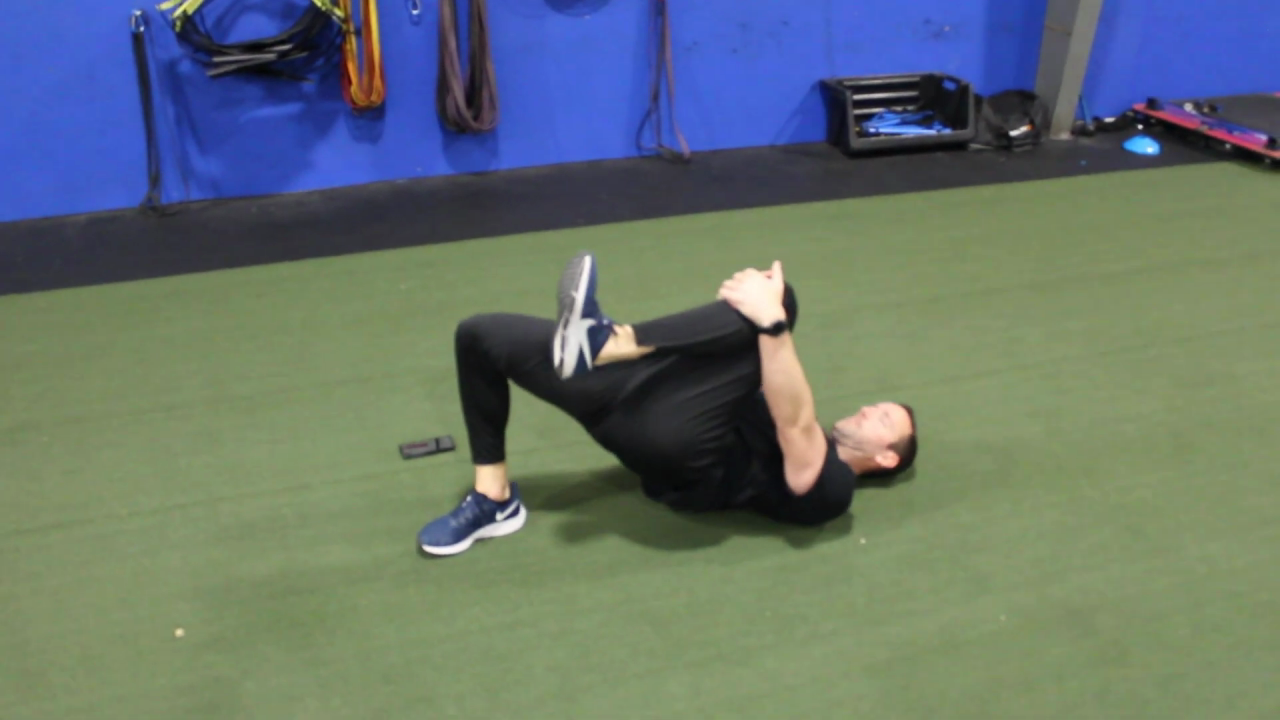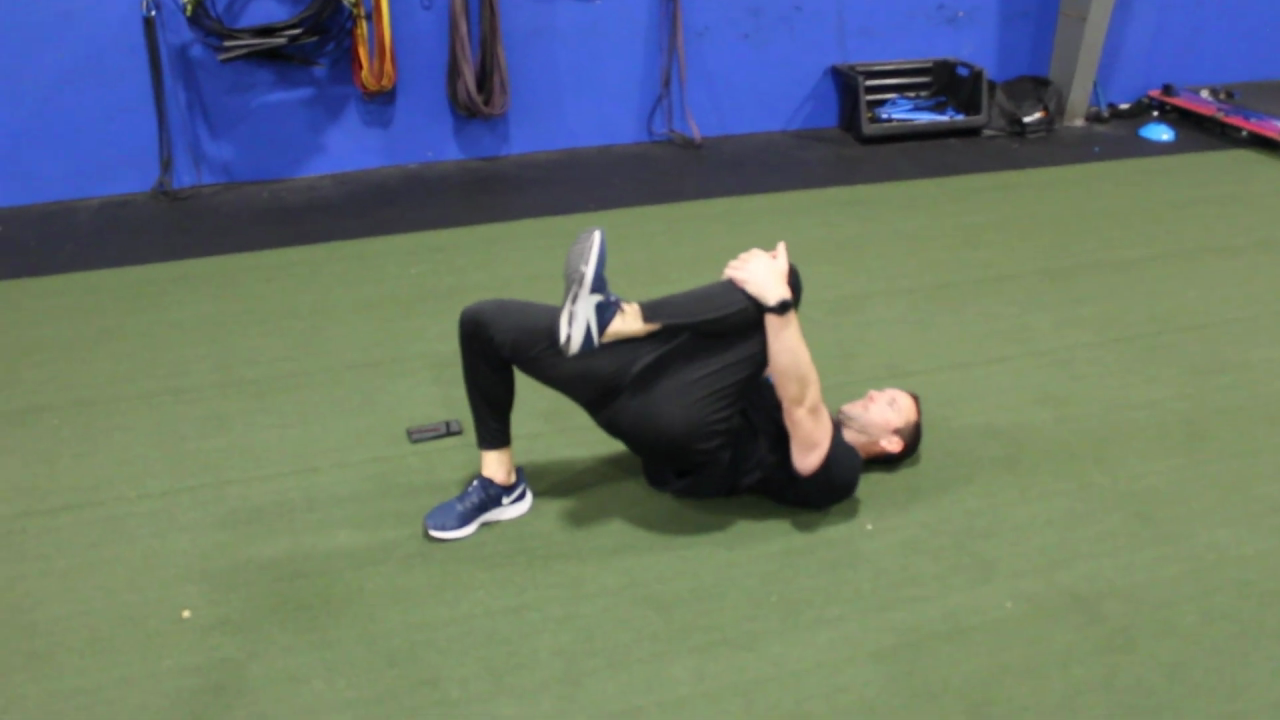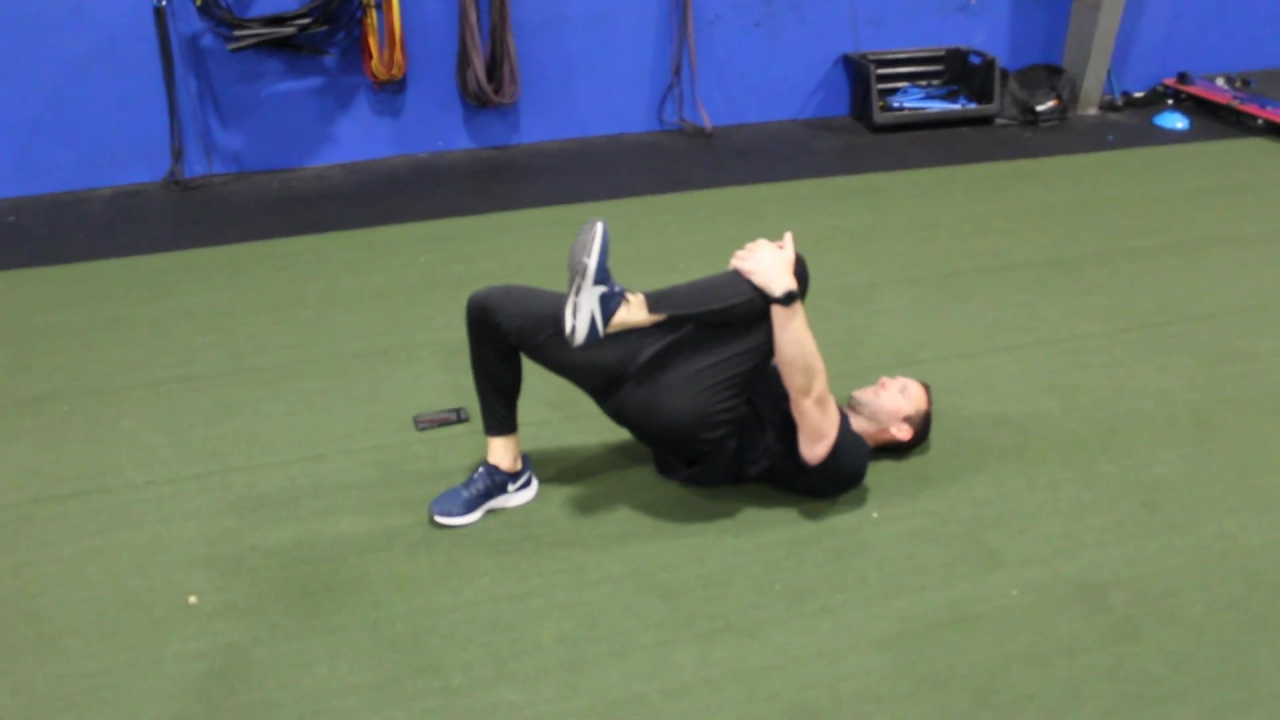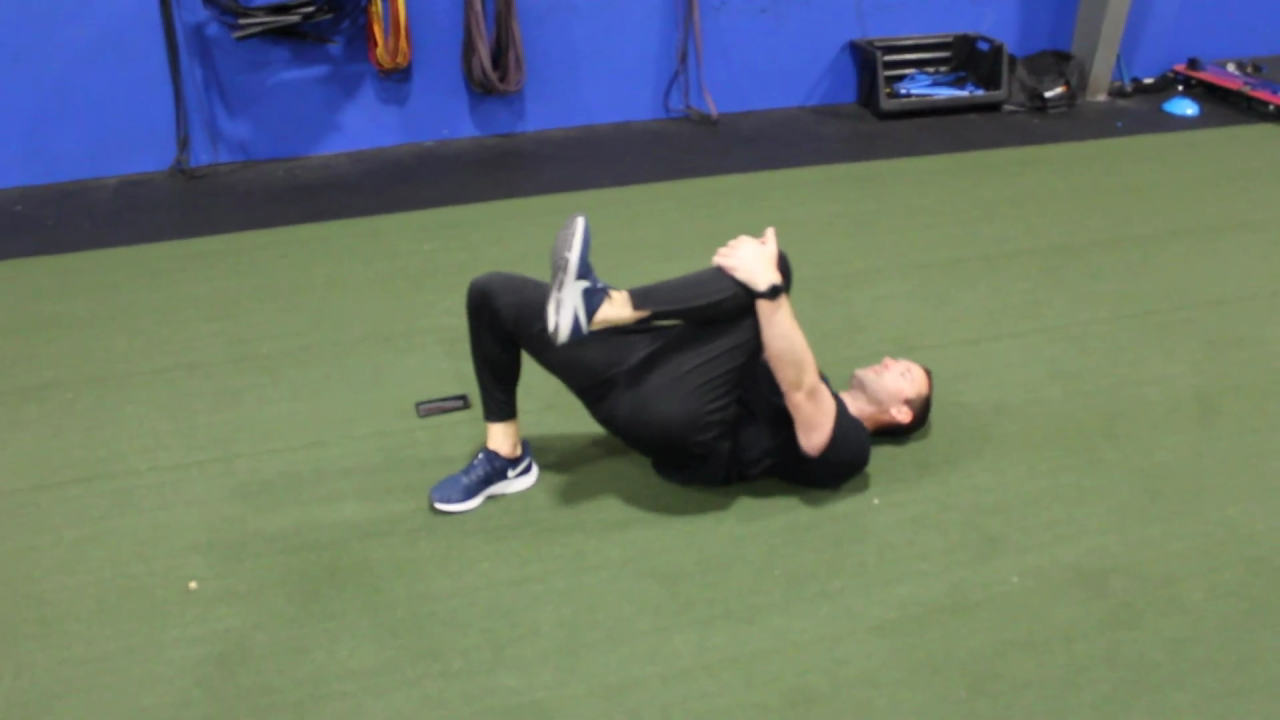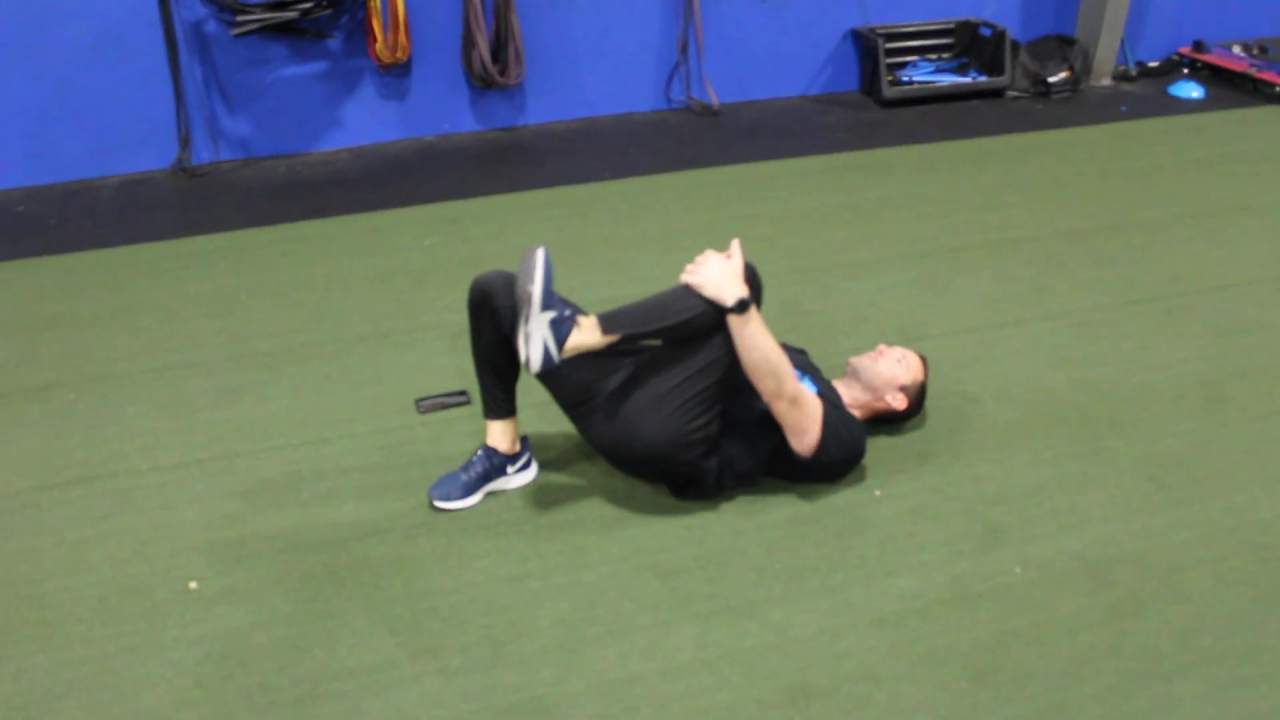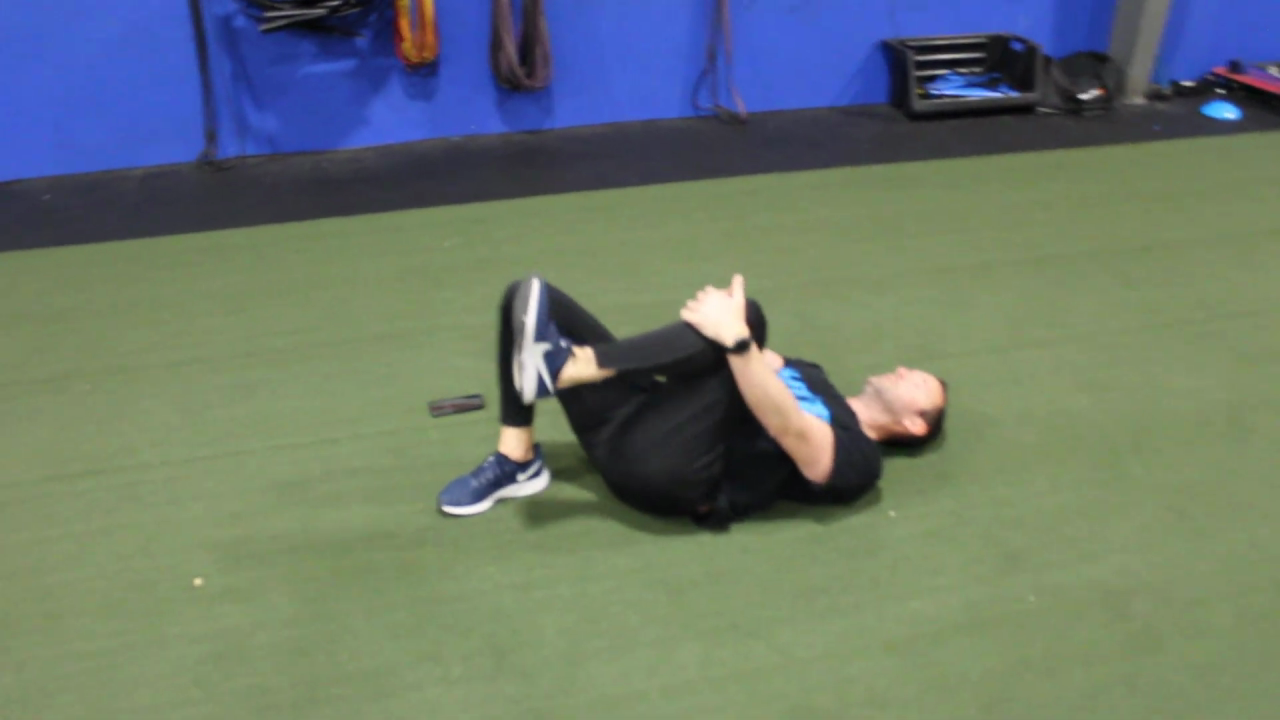
dt=0.2s
person 1, frame 1
left shoulder: (829, 486)
right shoulder: (795, 438)
left elbow: (796, 424)
left wrist: (771, 322)
right wrist: (741, 307)
left hip: (678, 437)
right hip: (638, 403)
left knee: (775, 306)
right knee: (480, 334)
left ankle: (604, 344)
right ankle: (493, 500)
person 1, frame 2
left shoulder: (836, 468)
right shoulder: (802, 421)
left elbow: (803, 403)
left wrist: (777, 301)
right wrist: (740, 290)
left hip: (683, 417)
right hip: (643, 384)
left knee: (779, 289)
right knee: (483, 321)
left ankle: (610, 321)
right ankle: (499, 486)
person 1, frame 3
left shoulder: (844, 456)
right shoulder: (815, 412)
left elbow: (808, 394)
left wrist: (783, 292)
right wrist: (751, 278)
left hip: (688, 408)
right hip: (650, 377)
left knee: (786, 277)
right knee: (492, 307)
left ankle: (615, 310)
right ankle: (505, 471)
person 1, frame 4
left shoulder: (846, 445)
right shoulder: (805, 381)
left elbow: (801, 388)
left wrist: (768, 287)
right wrist: (741, 273)
left hip: (679, 414)
right hip: (640, 379)
left knee: (770, 273)
right knee: (494, 292)
left ankle: (596, 311)
right ankle: (506, 458)
person 1, frame 5
left shoulder: (842, 439)
right shoulder: (800, 362)
left elbow: (782, 396)
left wrist: (733, 299)
right wrist: (714, 288)
left hip: (661, 435)
right hip: (624, 394)
left knee: (740, 285)
right knee: (495, 290)
left ankle: (567, 336)
right ankle: (505, 455)
person 1, frame 6
left shoulder: (857, 460)
right shoulder: (812, 378)
left elbow: (788, 428)
right elbow: (757, 365)
left wrist: (734, 338)
right wrist: (723, 321)
left hip: (665, 469)
right hip: (631, 421)
left knee: (746, 320)
right knee: (526, 297)
left ankle: (562, 366)
right ankle: (515, 463)
